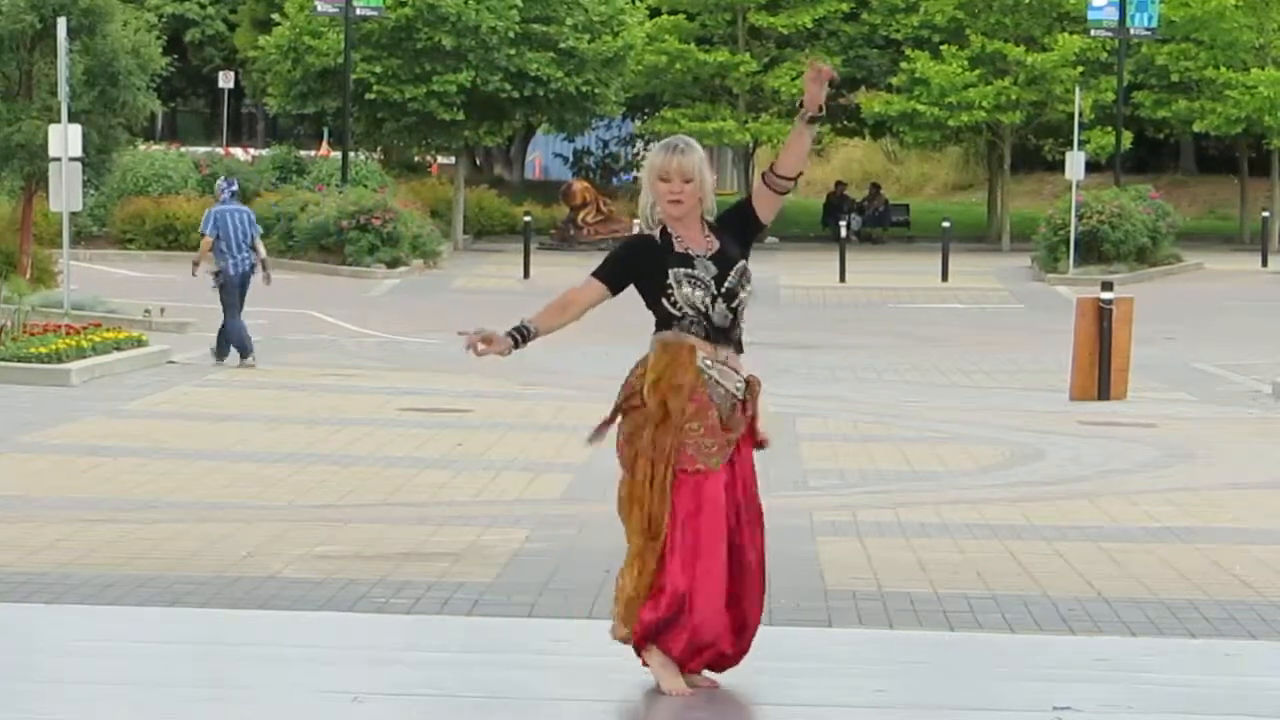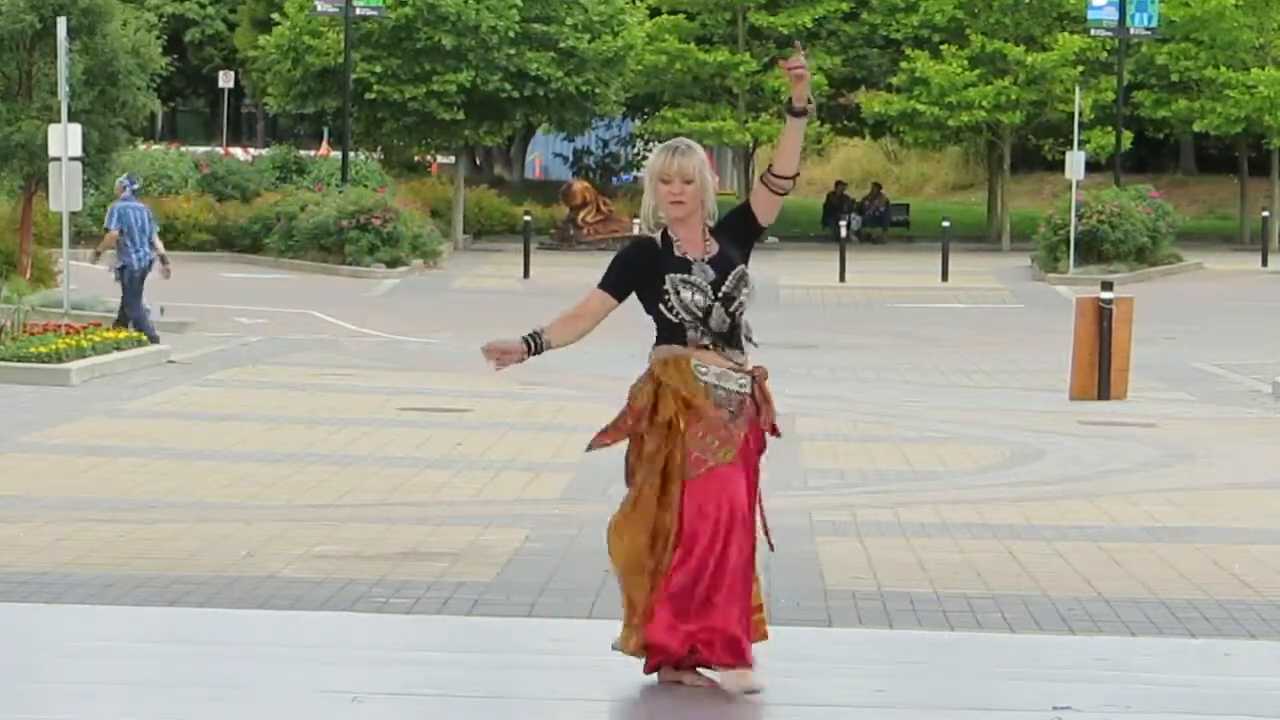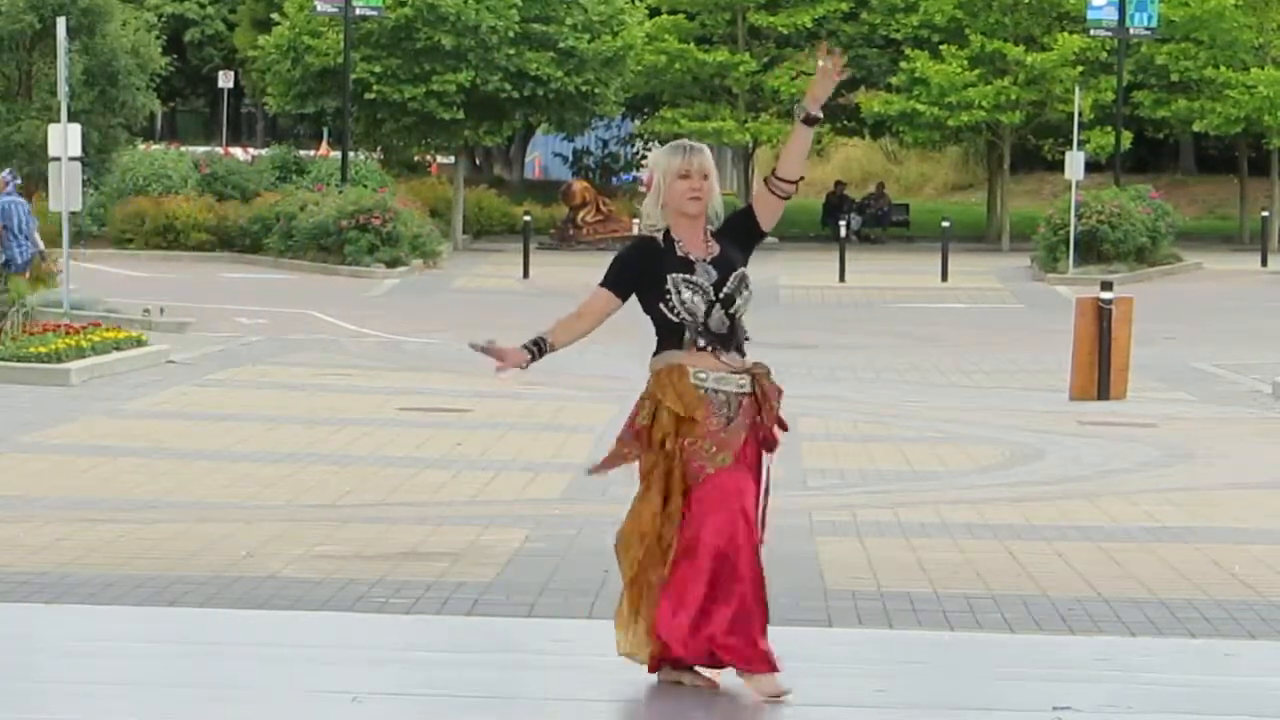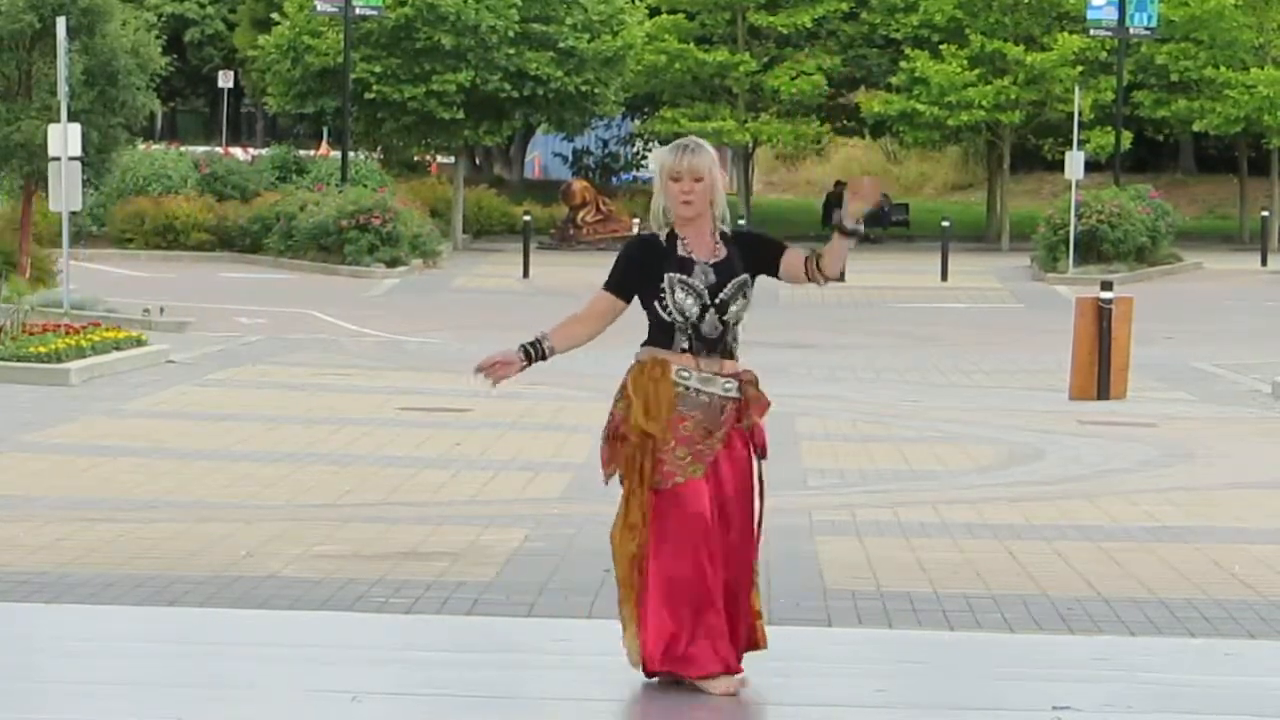
dt=1s
person 1, frame 1
left shoulder: (732, 232)
right shoulder: (639, 250)
left elbow: (782, 178)
right elbow: (576, 301)
left wrist: (810, 111)
right wrist: (511, 338)
left hip: (726, 400)
right hip: (676, 389)
left knee: (731, 531)
right knee: (690, 515)
left ankle: (689, 652)
right ankle: (660, 640)
person 1, frame 2
left shoulder: (732, 235)
right shoulder: (642, 252)
left elbow: (780, 178)
right elbow: (584, 315)
left wrist: (798, 103)
right wrist: (527, 345)
left hip: (734, 400)
right hip: (680, 398)
left knee: (725, 523)
right knee: (704, 517)
left ankle: (676, 653)
right ankle: (716, 648)
person 1, frame 3
left shoulder: (733, 238)
right shoulder: (644, 254)
left elbow: (783, 181)
right elbow: (586, 316)
left wrist: (812, 105)
right wrist: (528, 351)
left hip: (737, 402)
right hip: (683, 401)
left knee: (719, 526)
right knee: (719, 517)
left ankle: (676, 653)
right ankle: (742, 652)
person 1, frame 4
left shoulder: (743, 247)
right shoulder: (647, 250)
left elbow: (819, 268)
right elbow: (591, 319)
left wrist: (850, 217)
right wrist: (524, 355)
left hip: (727, 409)
right hip: (666, 403)
left knee: (728, 532)
right knee: (684, 524)
left ankle: (700, 653)
right ankle: (691, 657)
